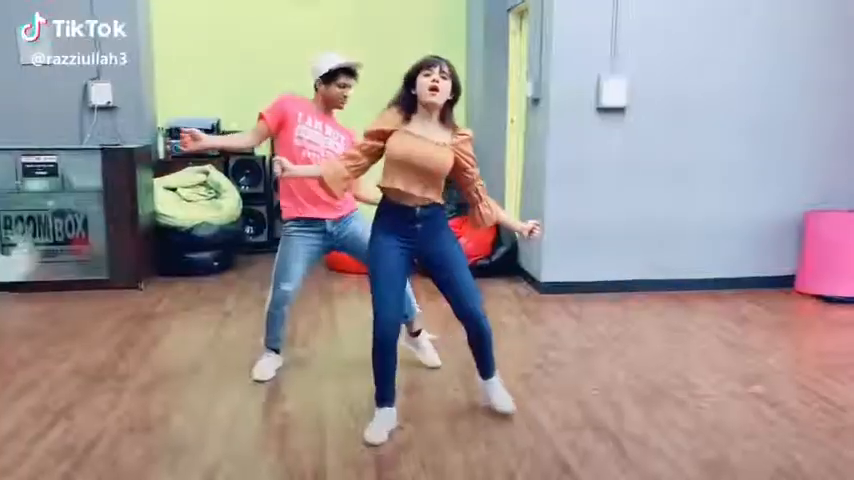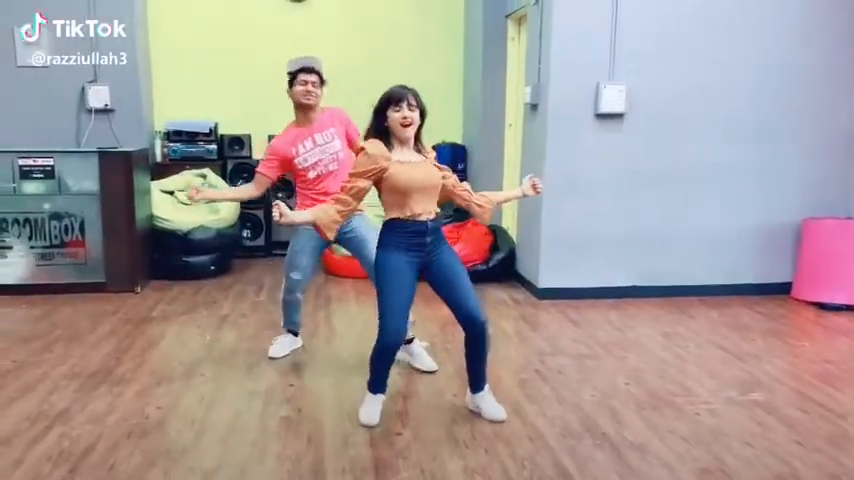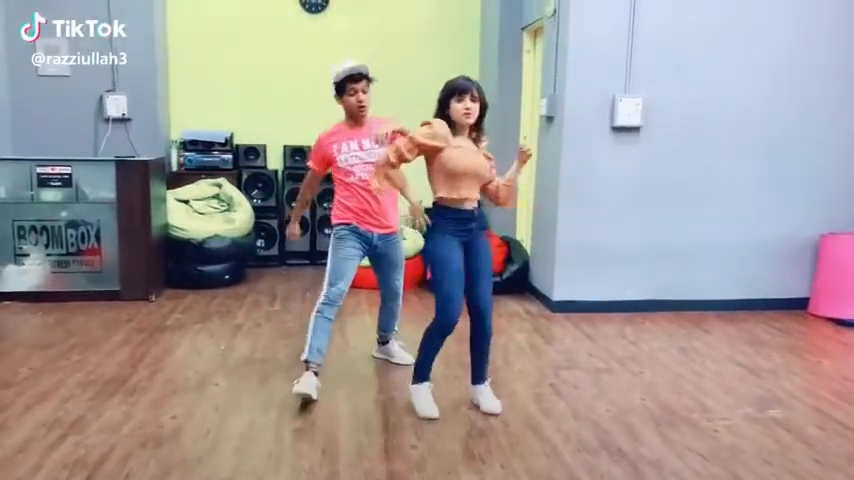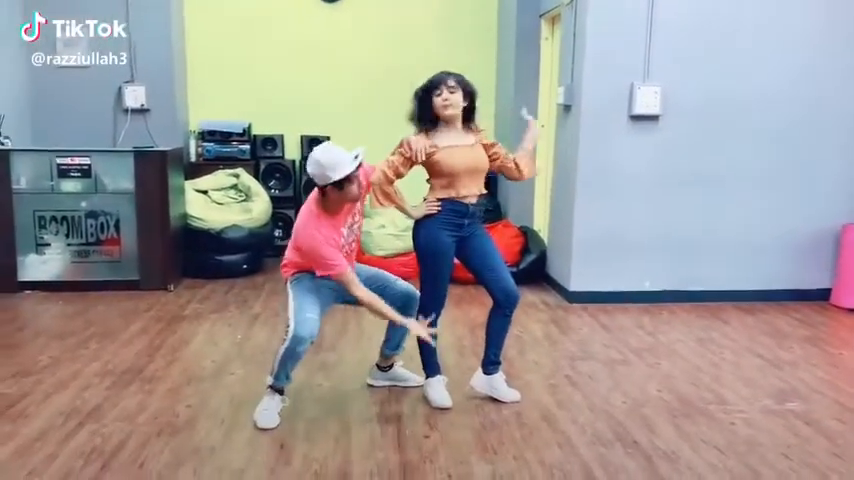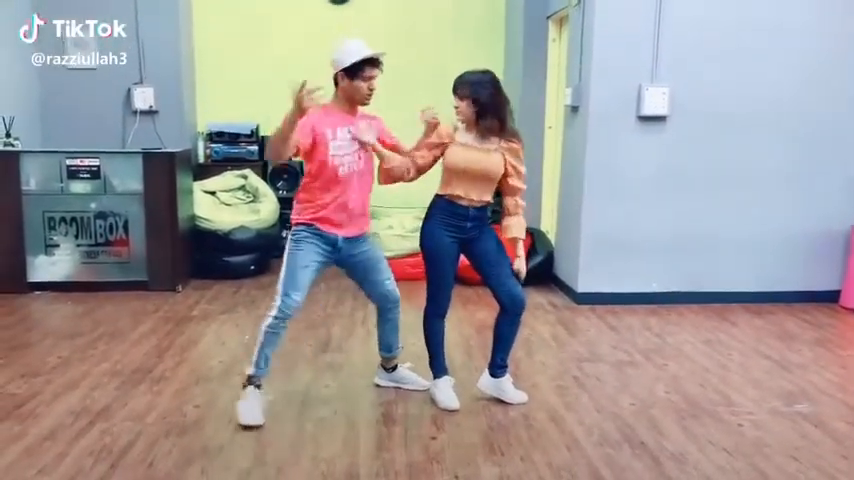
dt=1s
person 1, frame 1
left shoulder: (459, 140)
right shoulder: (393, 122)
left elbow: (474, 191)
right elbow: (354, 162)
left wrist: (517, 225)
right wrist: (299, 170)
left hip: (435, 229)
right hip: (390, 228)
left knee: (474, 316)
right knee: (386, 326)
left ankle: (490, 381)
right ankle: (386, 410)
person 1, frame 2
left shoulder: (428, 158)
right shoulder: (375, 153)
left elbow: (462, 194)
right elbow: (345, 202)
left wrist: (518, 192)
right wrist: (296, 216)
left hip: (437, 243)
right hip: (398, 246)
left knee: (475, 320)
right knee: (392, 335)
left ankle: (479, 393)
right ankle: (375, 395)
person 1, frame 3
left shoulder: (479, 146)
right shoulder: (435, 133)
left elbow: (495, 193)
right elbow: (388, 159)
left wrist: (519, 165)
left hip: (476, 227)
right hip: (444, 226)
left knee: (482, 312)
right knee: (449, 314)
left ankle: (480, 385)
right ankle: (420, 384)
person 1, frame 4
left shoulder: (478, 137)
right shoulder: (424, 142)
left elbow: (516, 168)
right elbow: (381, 178)
left wrist: (532, 133)
right wrist: (410, 211)
left hip: (472, 223)
right hip: (438, 223)
left knee: (507, 295)
right knee: (432, 305)
left ankle: (489, 374)
right ankle: (433, 378)
person 1, frame 5
left shoulder: (507, 144)
right shoulder: (446, 134)
left elbow: (513, 197)
right elbow: (410, 169)
left wrist: (519, 248)
right wrist: (374, 146)
left hip: (481, 225)
right hip: (443, 221)
left knee: (514, 300)
right knee: (438, 304)
left ankle: (496, 376)
right ankle: (440, 379)
person 2, frame 1
left shoulder: (345, 135)
right shoulder: (289, 106)
right elbow: (254, 138)
right wrist: (208, 141)
left hip: (346, 219)
right hip: (303, 225)
right knee: (283, 293)
left ankle: (415, 333)
right ankle: (272, 352)
person 2, frame 2
left shoulder: (337, 118)
right shoulder: (281, 144)
right elbow: (256, 188)
right wrist: (213, 194)
left hip: (351, 215)
right hip: (310, 221)
right knee: (294, 283)
left ankle: (407, 342)
right ankle: (292, 334)
person 2, frame 3
left shoulder: (389, 129)
right shoulder: (328, 140)
right elbow: (312, 181)
right wrist: (295, 217)
left hip: (387, 230)
right hip: (349, 229)
left knee: (393, 292)
right knee: (332, 295)
left ankle: (385, 342)
right ankle: (311, 372)
person 2, frame 4
left shoulder: (354, 180)
right shoulder: (312, 230)
right elbow: (356, 292)
right wrist: (404, 322)
left hip: (345, 270)
right hip: (309, 276)
left knee: (409, 296)
right knee: (303, 332)
left ankle: (384, 368)
right ankle: (274, 393)
person 2, frame 5
left shoulder: (372, 124)
right shoulder: (314, 120)
left elbow: (408, 155)
right elbow: (276, 156)
right wrist: (295, 115)
left hip: (356, 237)
right hip: (313, 233)
left knee: (389, 299)
right knee: (285, 309)
left ankle: (390, 369)
right ankle: (253, 387)
